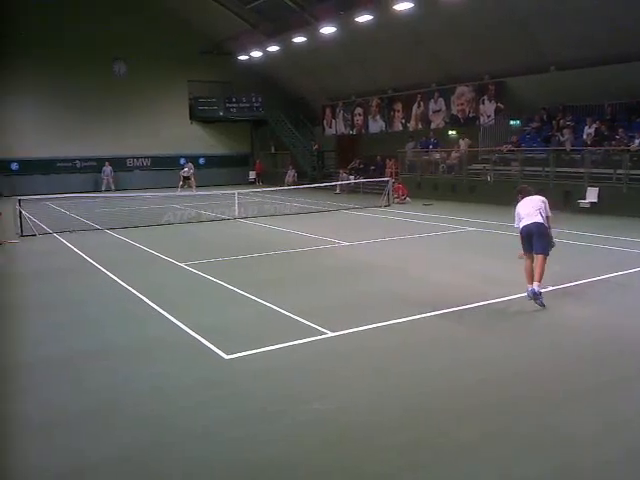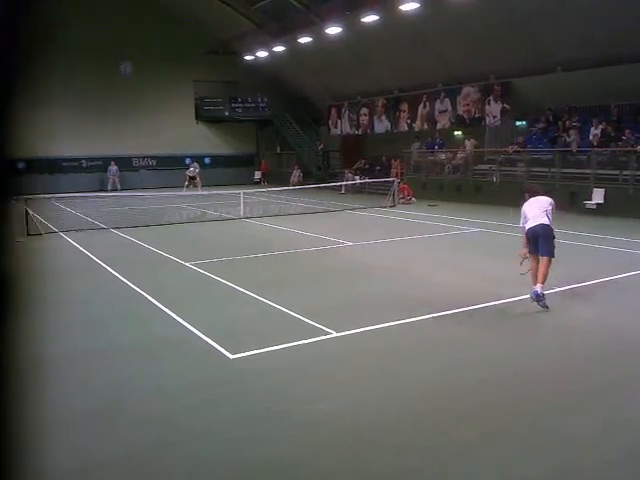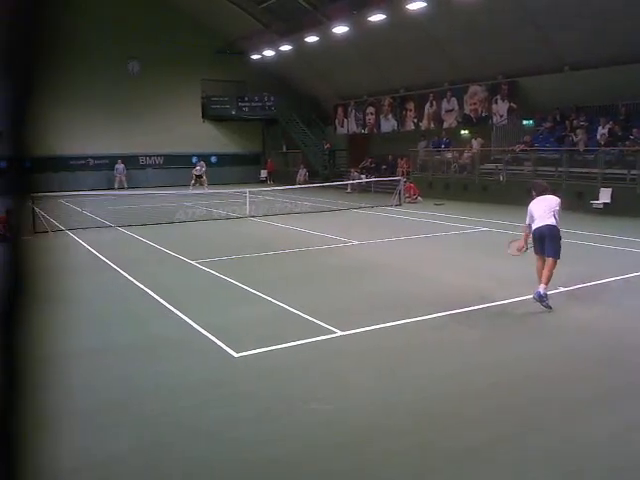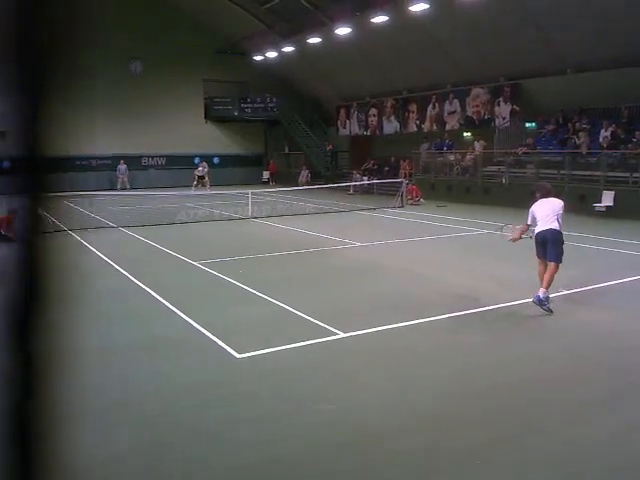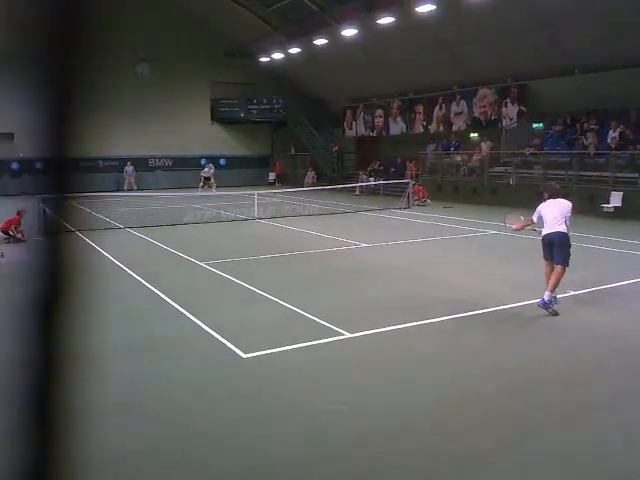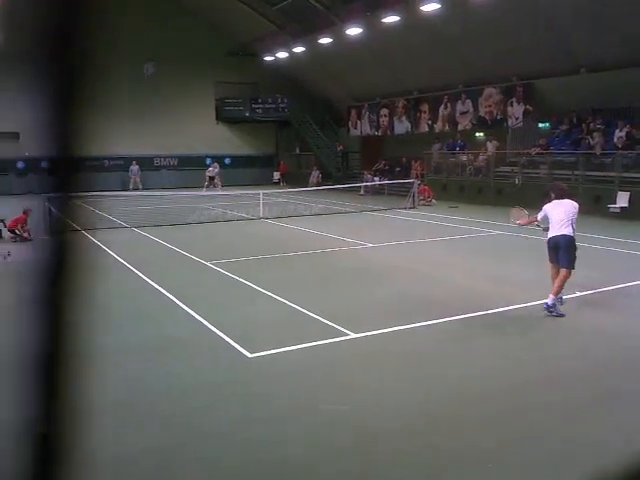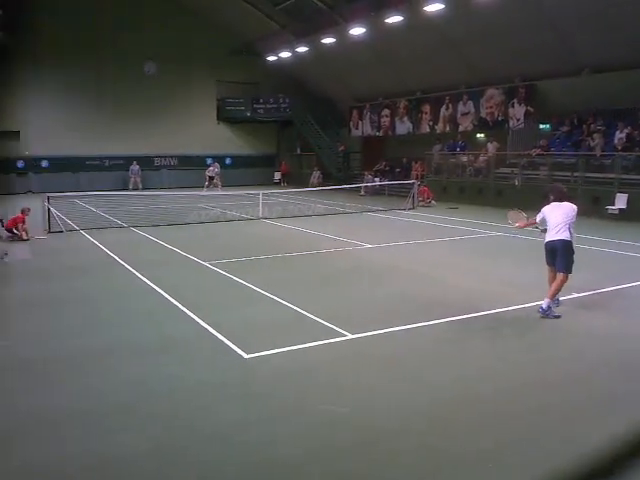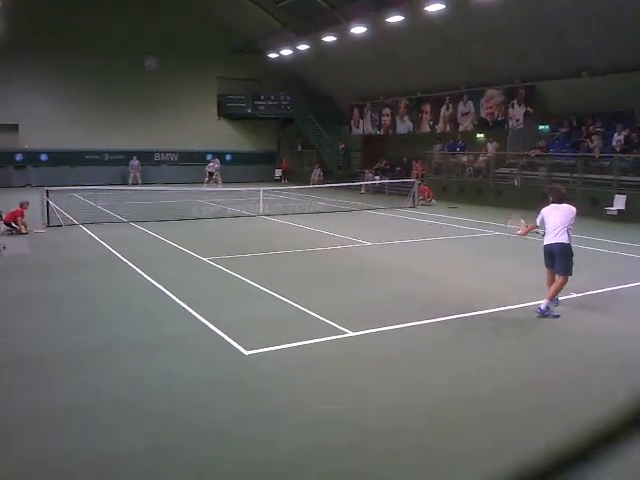
dt=0.1s
person 1, frame 1
left shoulder: (519, 206)
right shoulder: (541, 199)
right elbow: (547, 219)
left wrist: (524, 250)
right wrist: (550, 237)
left hip: (525, 228)
right hip: (538, 226)
left knee: (529, 258)
right knee: (541, 258)
left ankle: (530, 289)
right ankle: (535, 289)
person 1, frame 2
left shoulder: (525, 205)
right shoulder: (548, 200)
left wrist: (525, 248)
right wrist: (551, 239)
left hip: (531, 229)
right hip: (545, 228)
left knee: (534, 259)
right knee: (545, 260)
left ankle: (535, 290)
right ankle: (538, 291)
person 1, frame 3
left shoulder: (532, 204)
right shoulder: (556, 199)
left elbow: (528, 226)
left wrist: (524, 241)
left hip: (537, 230)
right hip: (551, 228)
left knee: (540, 259)
right knee: (551, 262)
left ankle: (542, 289)
right ankle: (541, 292)
person 1, frame 4
left shoulder: (535, 206)
right shoulder: (559, 202)
left elbow: (528, 225)
left wrist: (518, 234)
left hip: (540, 233)
right hip: (554, 232)
left knee: (542, 263)
right knee: (553, 266)
left ankle: (544, 294)
right ankle: (541, 295)
person 1, frame 5
left shoulder: (542, 206)
right shoulder: (568, 204)
left elbow: (532, 221)
left wrist: (520, 226)
left hip: (547, 236)
right hip: (561, 235)
left knee: (549, 265)
right knee: (560, 269)
left ankle: (551, 294)
right ankle: (546, 299)
person 1, frame 6
left shoulder: (548, 206)
right shoulder: (574, 205)
left elbow: (536, 218)
left wrist: (524, 222)
left hip: (552, 238)
right hip: (567, 238)
left knee: (555, 267)
right knee: (565, 272)
left ankle: (556, 296)
right ankle: (550, 302)
person 1, frame 7
left shoulder: (547, 209)
right shoulder: (573, 207)
left elbow: (535, 221)
left wrist: (522, 225)
left hip: (549, 242)
right hip: (564, 242)
left knee: (552, 270)
right knee: (562, 276)
left ankle: (553, 297)
right ankle: (545, 306)
person 1, frame 8
left shoulder: (546, 210)
right shoulder: (572, 209)
left elbow: (536, 225)
left wrist: (525, 231)
left hip: (548, 245)
right hip: (563, 245)
left knee: (551, 271)
right knee: (562, 279)
left ankle: (552, 297)
right ankle: (544, 307)
